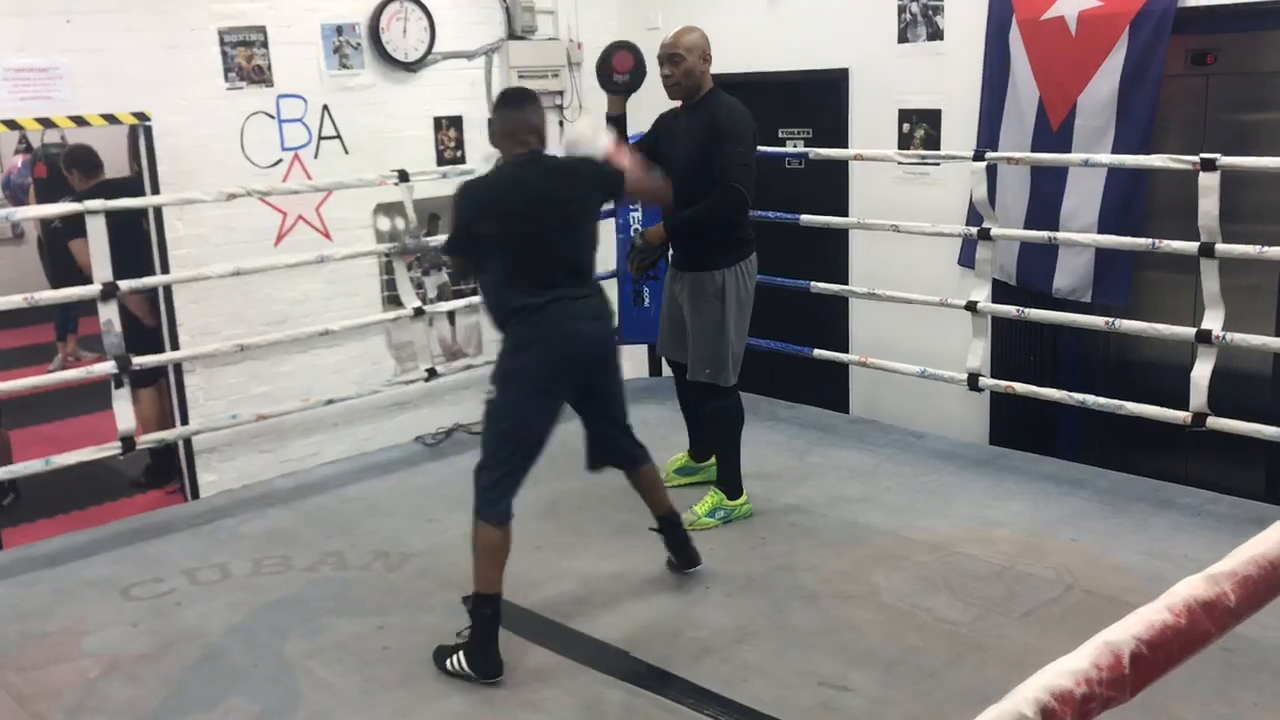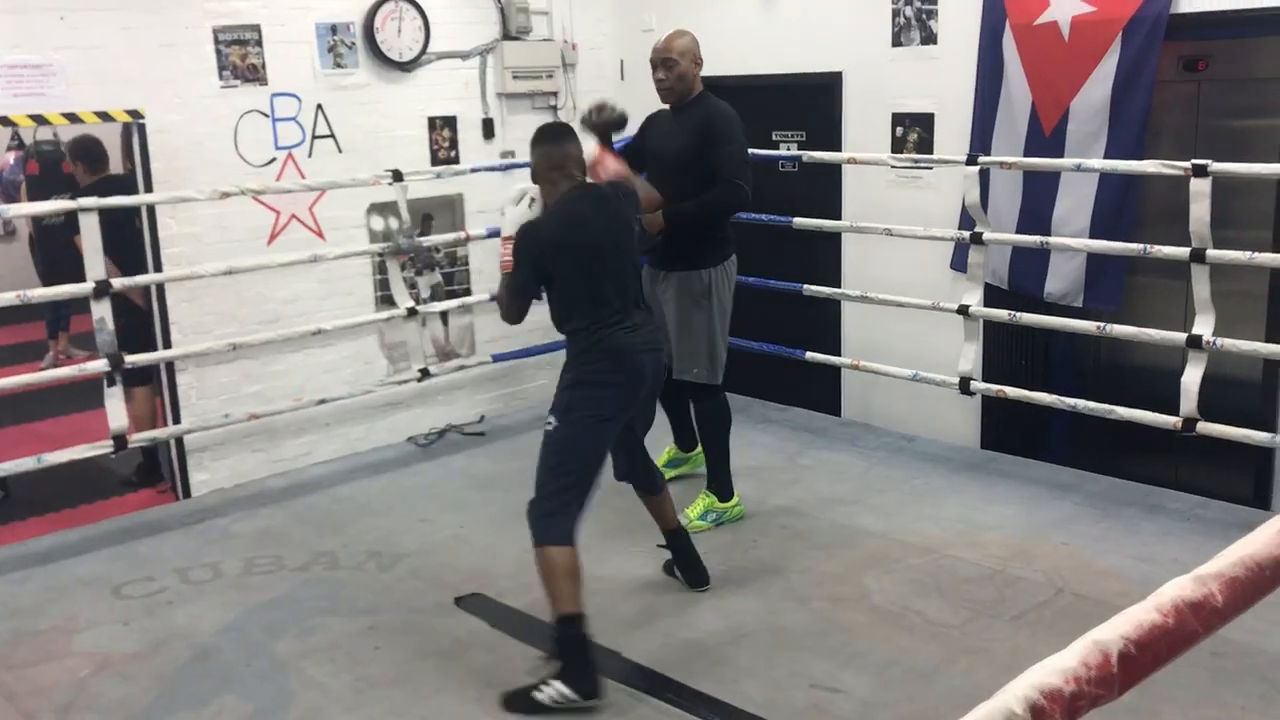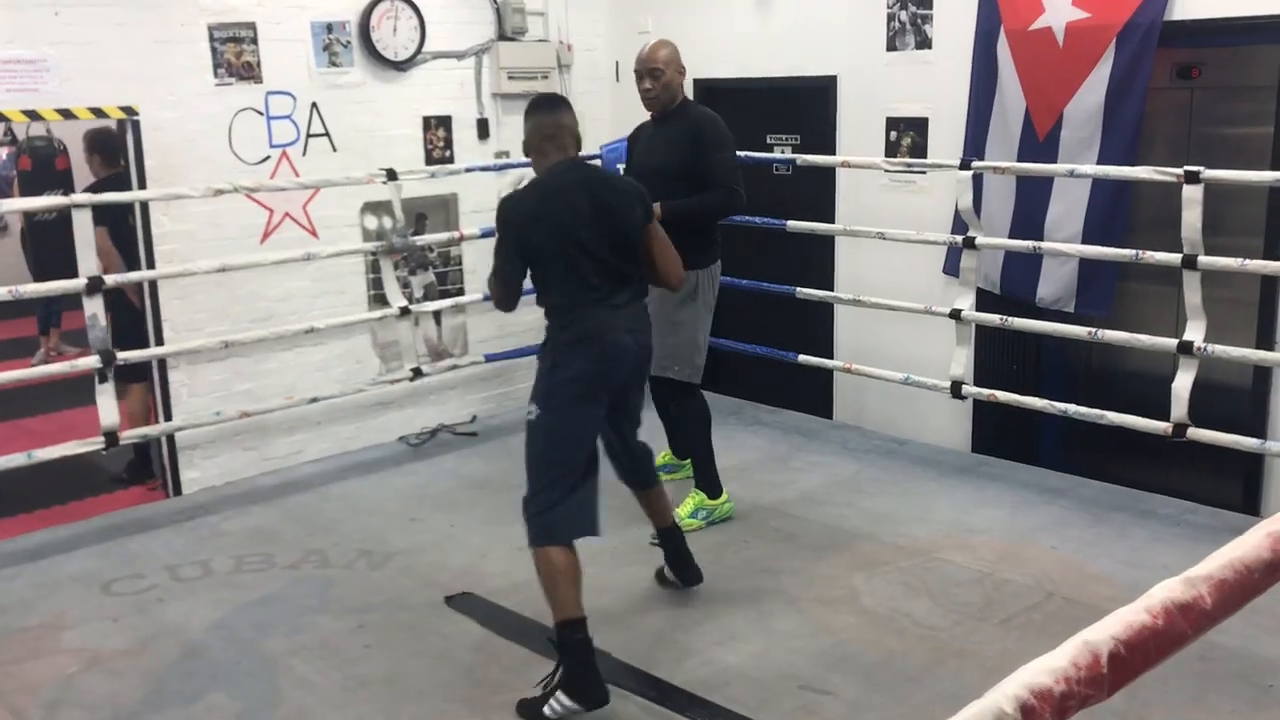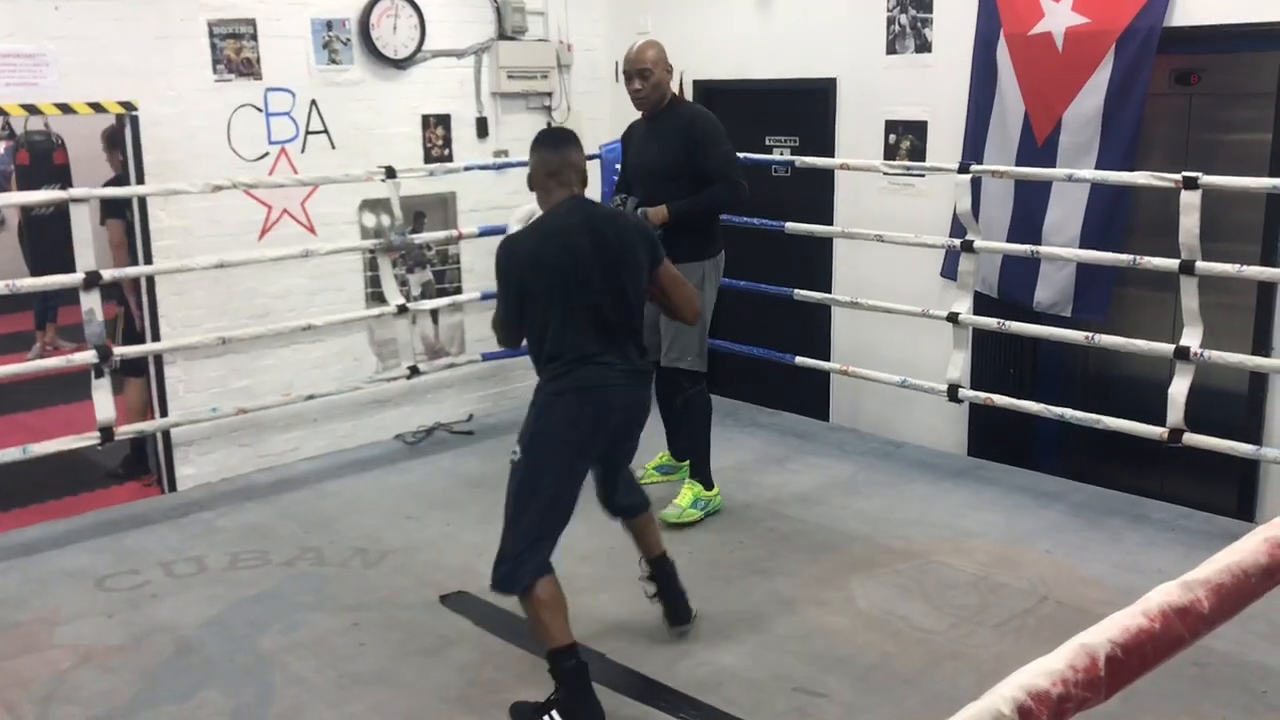
dt=0.2s
person 1, frame 1
left shoulder: (479, 199)
right shoulder: (582, 173)
left elbow: (462, 261)
right elbow: (657, 192)
right wrist: (625, 164)
left hip: (535, 348)
right hip: (592, 332)
left knee: (496, 486)
right knee: (617, 437)
left ankle: (480, 641)
right ankle: (678, 541)
person 1, frame 2
left shoulder: (537, 233)
right shoulder: (613, 200)
left elbow: (512, 312)
right elbow: (650, 197)
left wrist: (511, 259)
right wrist: (618, 171)
left hip: (599, 367)
right hip: (648, 353)
left knee: (553, 512)
right knee: (632, 455)
left ankle: (574, 667)
right ankle: (688, 561)
person 1, frame 3
left shoulder: (518, 207)
right shoulder: (623, 190)
left elbow: (503, 296)
right elbow: (672, 277)
left hip: (577, 353)
right hip: (633, 340)
left knee: (552, 507)
right knee: (628, 450)
right ankle: (679, 559)
person 1, frame 4
left shoulder: (520, 248)
right shoulder: (632, 230)
left elbow: (507, 336)
right elbow: (691, 311)
left hip: (570, 398)
right hip: (632, 386)
left knee: (524, 549)
right knee: (616, 482)
right ankle: (672, 596)
person 2, frame 1
left shoulder: (728, 116)
right shoulder: (671, 122)
left elbow: (735, 196)
left wrist: (667, 230)
right wrist: (616, 113)
left hip: (723, 266)
right hip: (685, 263)
left knee: (714, 377)
right knee: (681, 363)
left ankle: (730, 494)
right ankle: (699, 457)
person 2, frame 2
left shoulder: (718, 119)
right shoulder: (656, 124)
left elbow: (735, 194)
left wrist: (667, 219)
right wrist: (599, 136)
left hip: (703, 267)
right hip: (660, 265)
left knee: (700, 378)
right knee: (660, 366)
left ankle: (722, 495)
right ankle: (687, 450)
person 2, frame 3
left shoulder: (704, 126)
right shoulder: (641, 135)
left elbow: (731, 196)
left wrist: (664, 213)
left hip: (689, 269)
left knee: (679, 378)
right knee: (655, 369)
left ankle: (711, 494)
right ankle: (680, 454)
person 2, frame 4
left shoulder: (697, 123)
right shoulder: (633, 134)
left elbow: (733, 189)
left wrist: (669, 213)
left hip: (693, 263)
left knee: (683, 368)
right knee: (658, 365)
left ankle: (703, 484)
right ankle: (677, 456)
person 3, frame 1
left shoulder: (76, 208)
right shoulder: (136, 186)
left elbow: (87, 261)
left wrist: (129, 299)
left hip: (130, 304)
right hip: (159, 294)
left knee: (144, 384)
right knee: (170, 378)
left ankle: (160, 465)
right ankle: (176, 455)
person 3, frame 2
left shoulder: (81, 202)
right shoulder: (137, 185)
left wrist: (135, 293)
left hip: (128, 301)
left knee: (138, 383)
left ankle: (152, 465)
person 3, frame 3
left shoulder: (94, 195)
left elbow: (106, 250)
left wrist: (132, 293)
left hip: (127, 297)
left knee: (134, 379)
left ankle: (143, 461)
person 3, frame 4
left shoulder: (114, 190)
left elbow: (118, 246)
left wrist: (129, 295)
left hip: (141, 293)
left knee: (134, 373)
left ankle: (138, 456)
person 4, frame 1
left shoulder: (73, 184)
right shoulder: (37, 188)
right elbow: (38, 221)
right wrist: (49, 245)
right hip: (54, 247)
left ankle: (71, 347)
right ankle: (62, 351)
person 4, frame 2
left shoulder: (65, 180)
right shoulder: (29, 185)
right elbow: (29, 218)
right wrist: (40, 241)
left hip: (67, 242)
right hip: (45, 244)
left ankle: (63, 344)
right ankle: (53, 349)
person 4, frame 3
right shoulder: (21, 181)
right elbow: (22, 214)
right wrist: (31, 238)
left hip: (59, 239)
right hip: (37, 240)
left ankle: (54, 341)
right ankle: (44, 345)
person 4, frame 4
left shoulder: (55, 171)
right shoulder: (19, 174)
right elbow: (20, 208)
right wrist: (28, 230)
left hip: (56, 232)
right hip: (34, 234)
left ankle: (50, 336)
right ankle: (41, 340)
